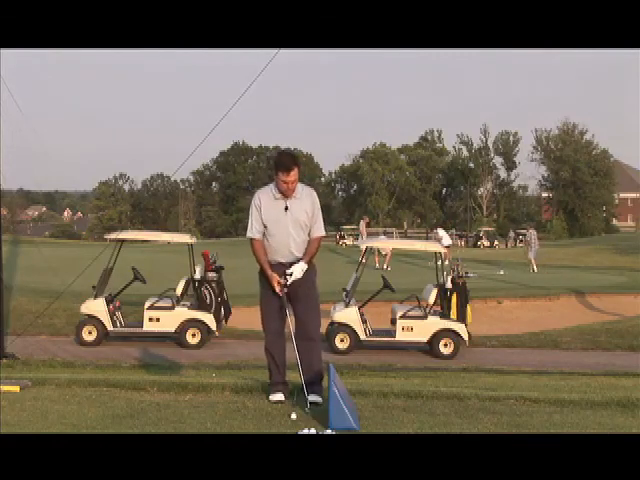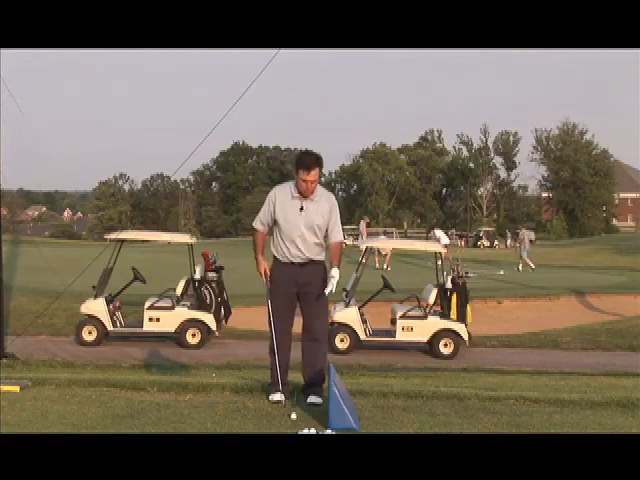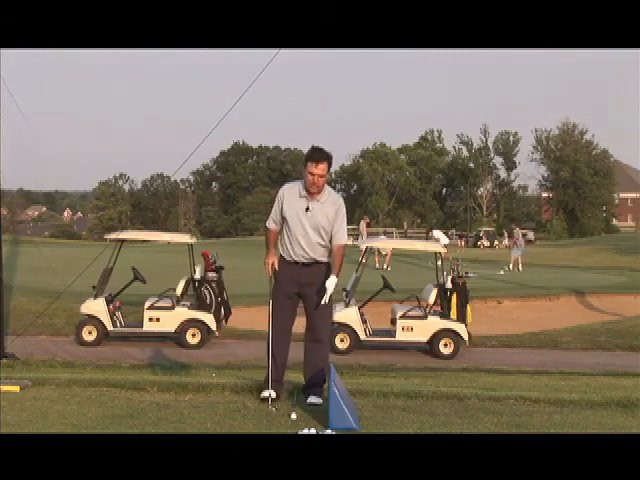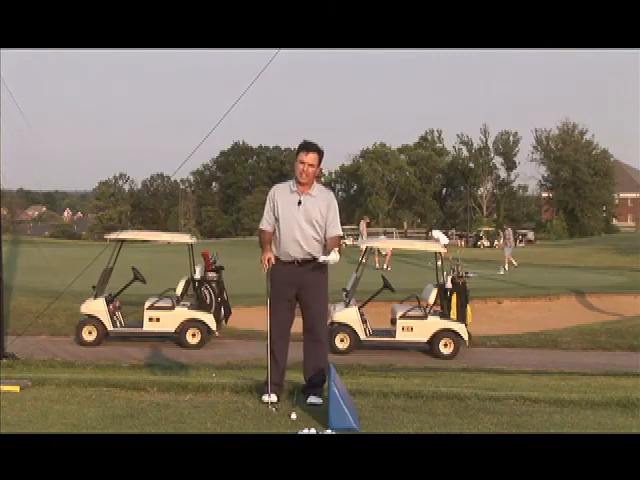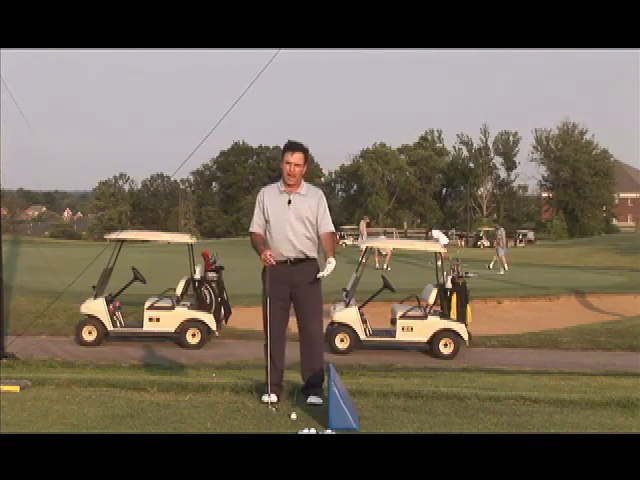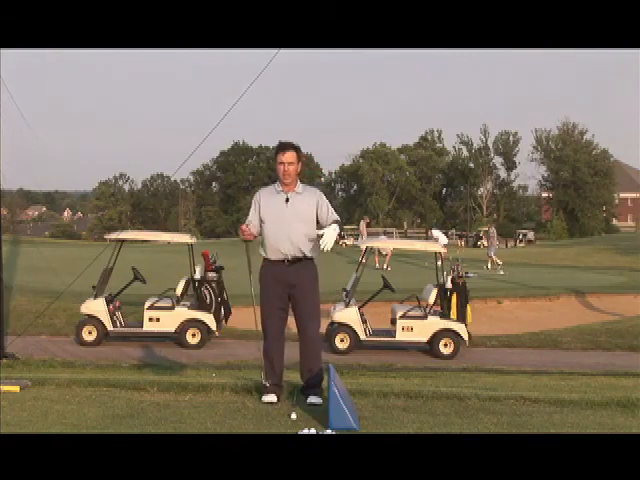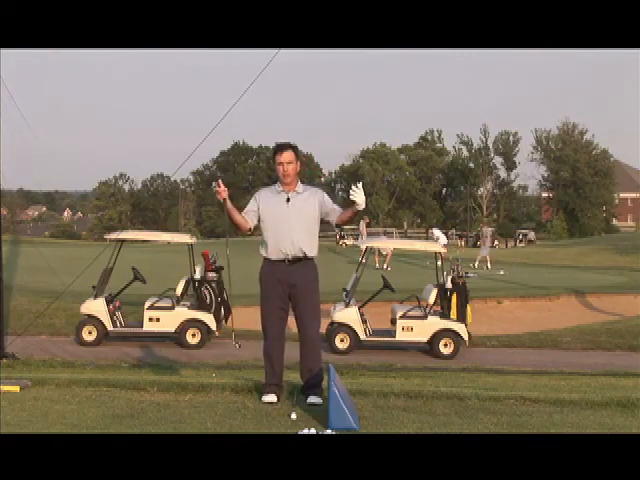
dt=0.4s
person 1, frame 1
left shoulder: (310, 196)
right shoulder: (261, 197)
left elbow: (316, 235)
right elbow: (256, 238)
left wrist: (303, 263)
right wrist: (269, 272)
left hip: (302, 270)
right hip: (272, 272)
left knee: (310, 329)
right knee: (273, 331)
left ankle: (313, 386)
right ankle: (278, 385)
person 1, frame 2
left shoulder: (328, 200)
right shoulder: (277, 194)
left elbow: (335, 239)
right elbow: (261, 227)
left wrist: (335, 268)
right wrist: (259, 257)
left hip: (314, 271)
right hip: (282, 269)
left knee: (316, 331)
right knee: (280, 330)
left ankle: (313, 387)
right ankle: (279, 385)
person 1, frame 3
left shoulder: (336, 202)
right shoulder: (286, 192)
left elbow: (339, 243)
right elbow: (273, 225)
left wrist: (334, 276)
right wrist: (271, 251)
left hip: (318, 272)
right hip: (287, 268)
left knee: (319, 332)
right knee: (279, 328)
left ankle: (314, 388)
right ankle: (273, 383)
person 1, frame 4
left shoulder: (327, 197)
right shoulder: (277, 192)
left elbow: (333, 234)
right elbow: (266, 227)
left wrist: (334, 251)
right wrist: (266, 249)
left hip: (314, 270)
right hip: (282, 269)
left knee: (317, 331)
right knee: (278, 329)
left ankle: (314, 388)
right ankle: (274, 386)
person 1, frame 5
left shoulder: (316, 195)
right shoulder: (266, 194)
left elbow: (326, 231)
right elbow: (256, 231)
left wrist: (330, 257)
right wrist: (262, 250)
left hip: (306, 269)
right hip: (275, 270)
left knee: (312, 329)
right knee: (273, 330)
left ankle: (313, 388)
right ankle: (273, 386)
person 1, frame 6
left shoulder: (314, 195)
right shoulder: (262, 196)
left elbow: (333, 221)
right elbow: (252, 229)
left wrist: (333, 228)
right wrist: (246, 232)
left hip: (305, 269)
right hip: (272, 269)
left knee: (310, 329)
right knee: (272, 330)
left ankle: (313, 388)
right ankle: (272, 386)
person 1, frame 7
left shoulder: (315, 195)
right shoulder: (263, 196)
left elbow: (339, 218)
right elbow: (245, 225)
left wrist: (356, 207)
right wrist: (227, 202)
left hip: (304, 268)
right hip: (273, 269)
left knee: (310, 329)
right knee: (272, 330)
left ankle: (313, 388)
right ankle: (272, 387)
